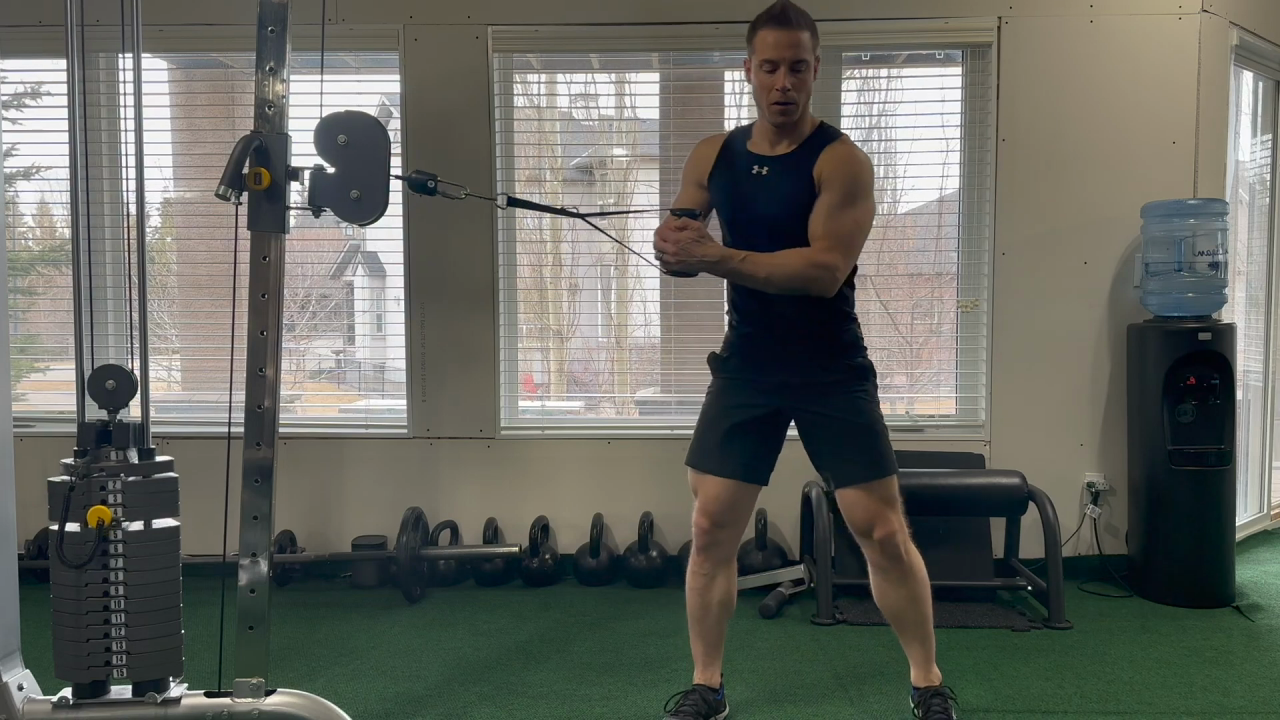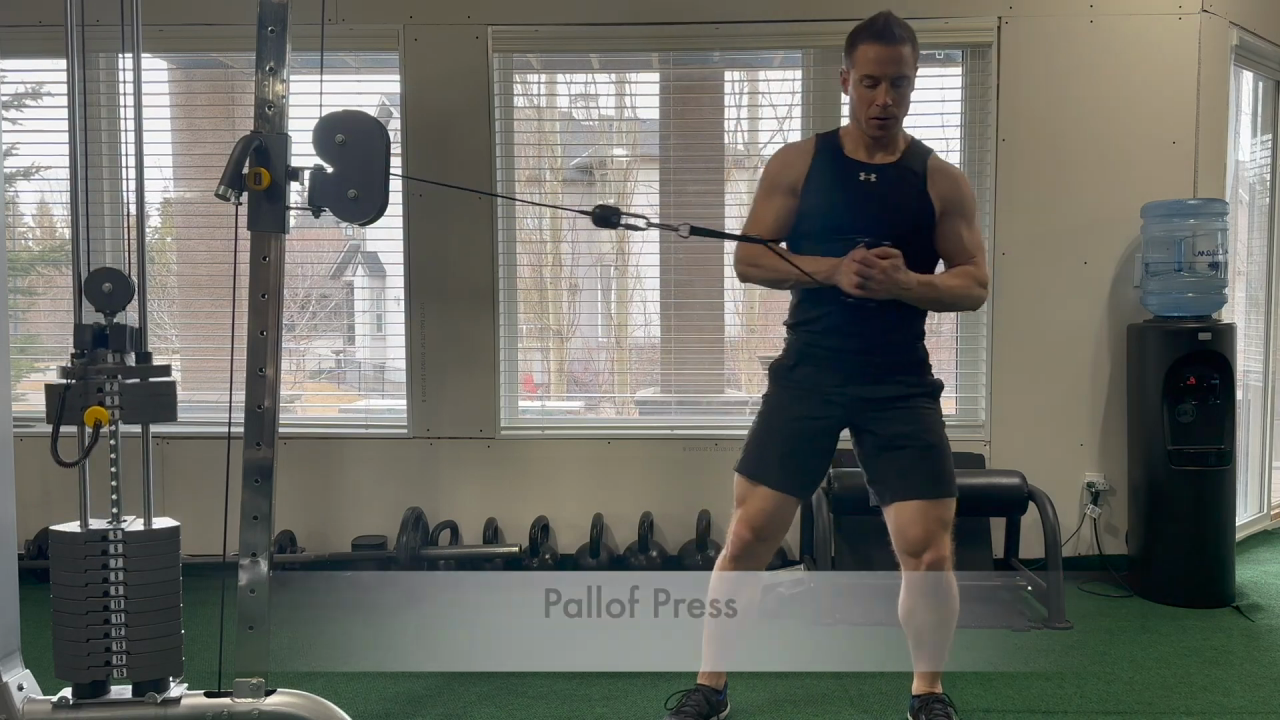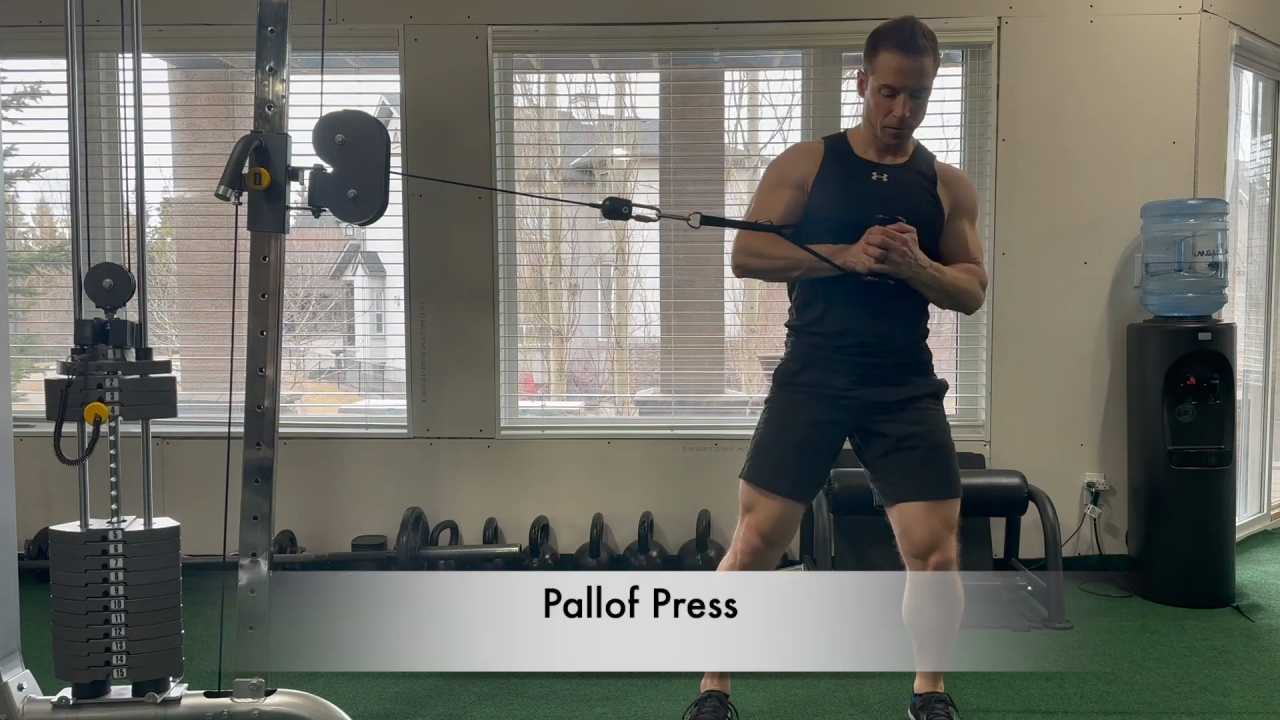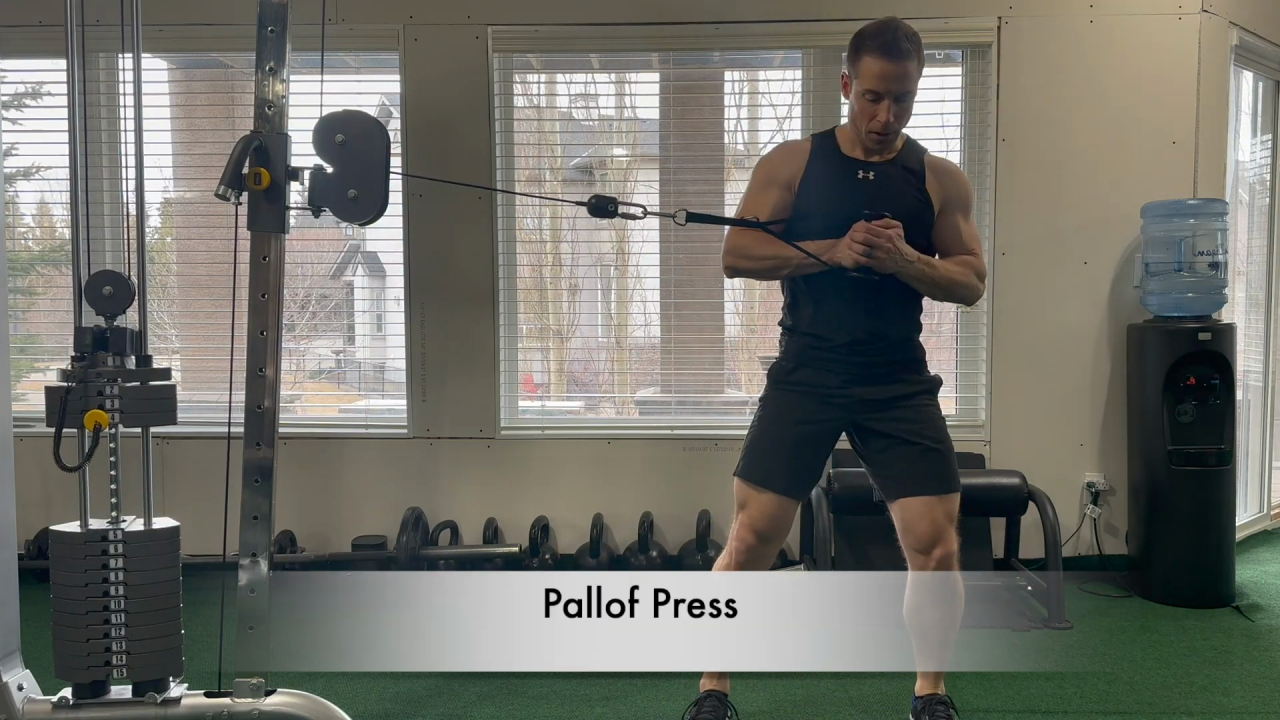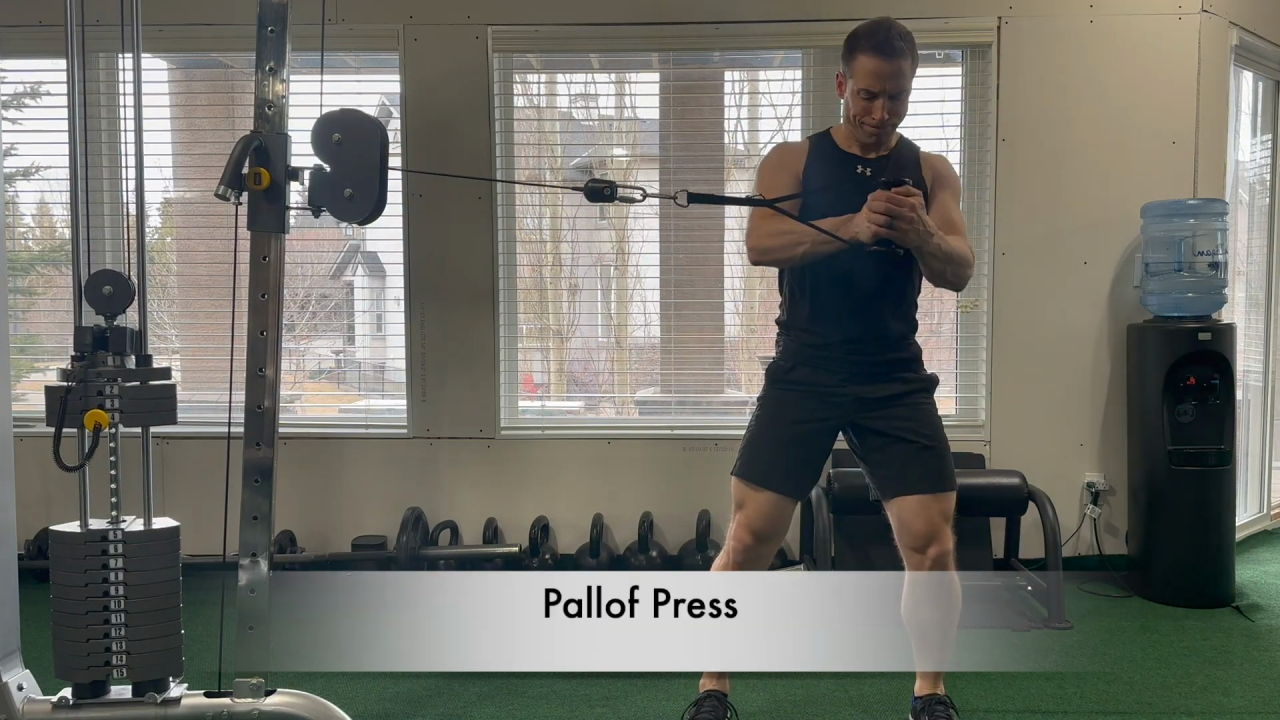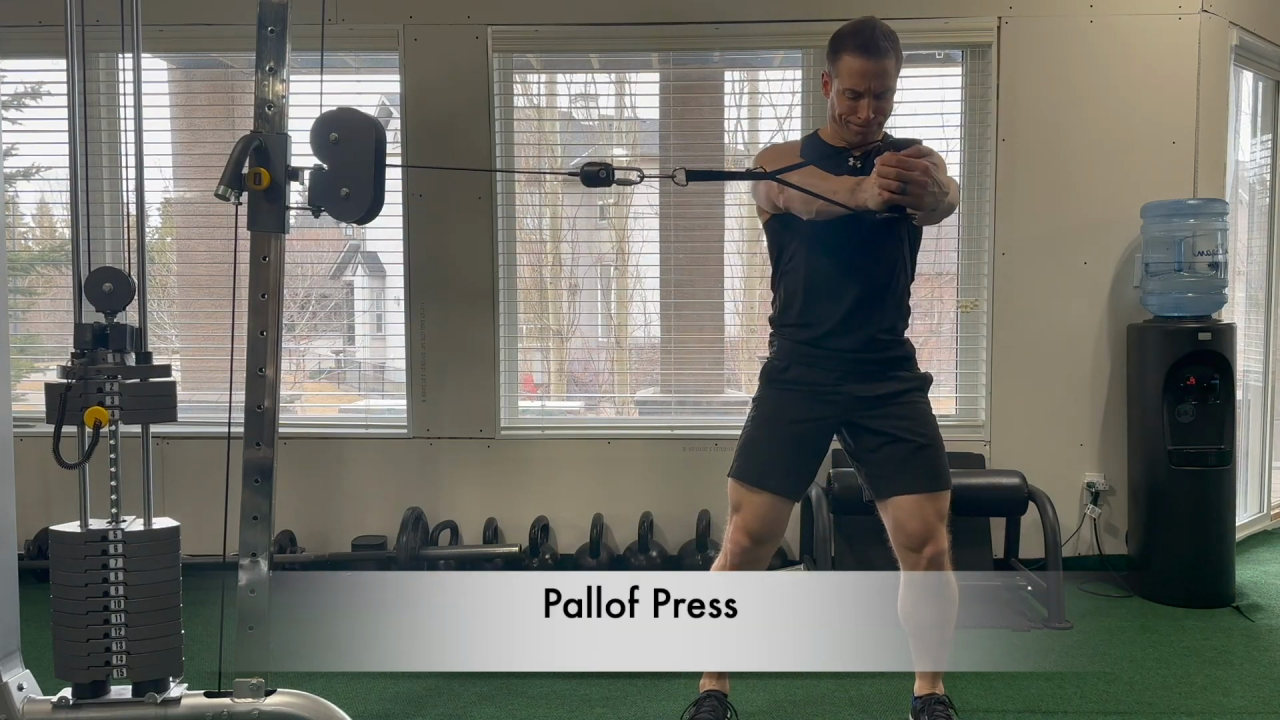
dt=0.4s
person 1, frame 1
left shoulder: (842, 160)
right shoulder: (713, 154)
left elbow: (825, 270)
right elbow: (672, 230)
left wrist: (717, 257)
right wrist: (673, 245)
left hip: (831, 371)
right hip: (746, 367)
left knee: (884, 534)
right knee: (711, 531)
person 1, frame 2
left shoulder: (940, 179)
right shoulder: (797, 162)
left elbow: (974, 284)
right elbow: (748, 257)
left wrist: (905, 281)
right wrist: (834, 272)
left hip: (899, 386)
right hip: (806, 376)
left knee: (930, 555)
right knee: (749, 537)
person 1, frame 3
left shoulder: (948, 185)
right shoulder: (806, 163)
left elbow: (972, 290)
right elbow: (746, 254)
left wrist: (914, 265)
right wrist: (848, 254)
left hip: (905, 388)
right hip: (812, 380)
left knee: (935, 556)
right knee: (754, 543)
person 1, frame 4
left shoulder: (940, 178)
right shoulder: (792, 162)
left elbow: (972, 281)
right elbow: (736, 254)
left wrist: (903, 258)
right wrist: (833, 250)
left hip: (899, 384)
right hip: (804, 376)
left knee: (937, 549)
right knee: (749, 541)
person 1, frame 5
left shoulder: (931, 171)
right shoulder: (792, 160)
left elbow: (959, 270)
right elbow: (762, 244)
left wrist: (915, 229)
right wrist: (852, 226)
left hip: (895, 378)
right hip: (804, 374)
left knee: (933, 548)
right knee: (747, 540)
person 1, frame 6
left shoulder: (915, 156)
right shoulder: (782, 160)
left elbow: (944, 201)
right elbow: (808, 199)
left wrist: (927, 188)
right wrist: (864, 188)
left hip: (888, 377)
right hip: (798, 374)
left knee: (928, 547)
right knee: (745, 543)
